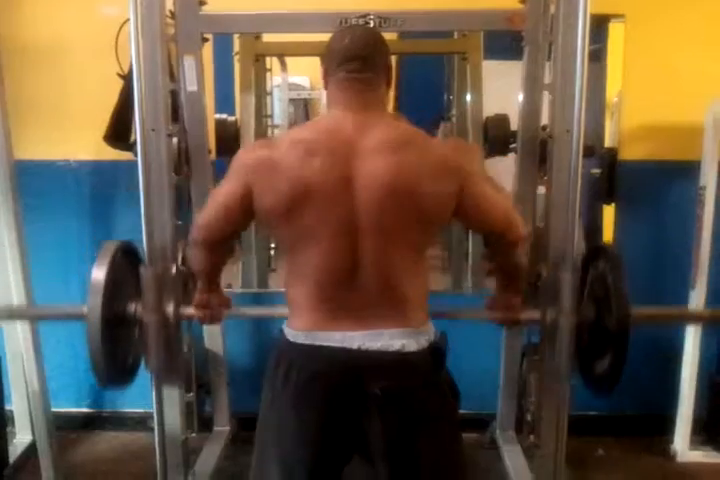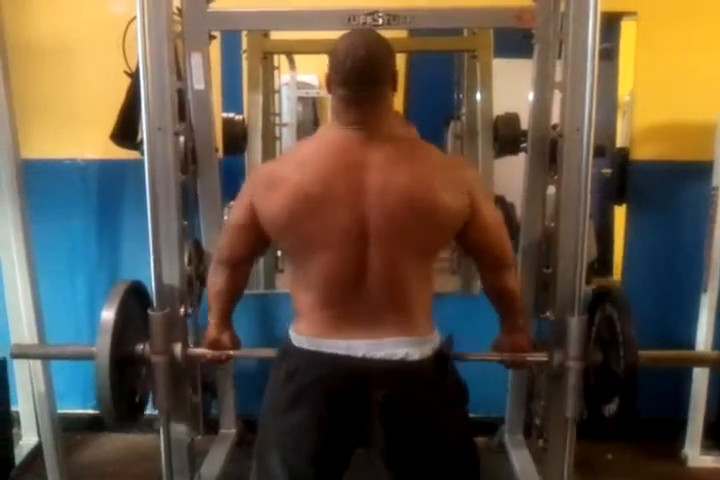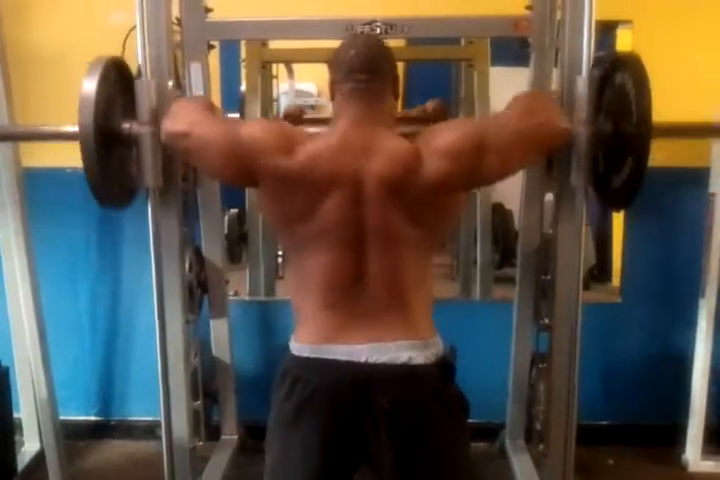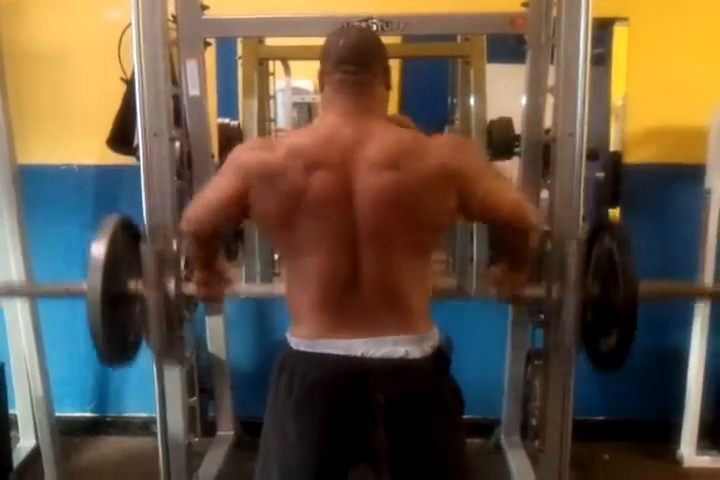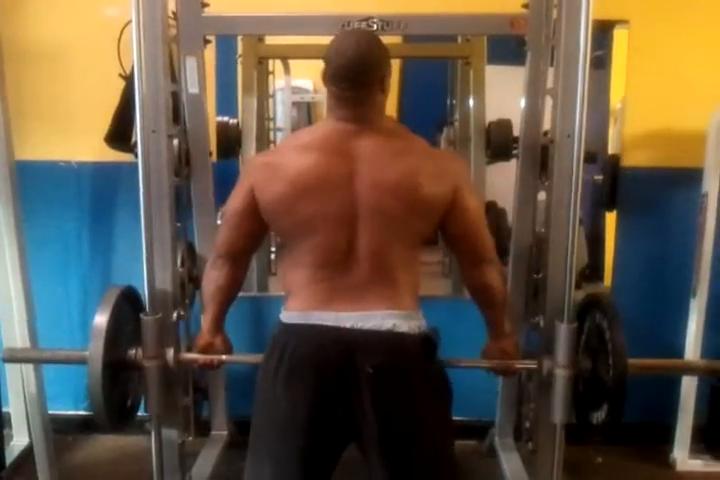
dt=0.7s
person 1, frame 1
left shoulder: (266, 159)
right shoulder: (442, 159)
left elbow: (206, 238)
right elbow: (511, 237)
left wrist: (207, 290)
right wrist: (509, 291)
left hip: (308, 360)
right hip: (404, 361)
person 1, frame 2
left shoulder: (274, 176)
right shoulder: (450, 176)
left elbow: (229, 261)
right elbow: (500, 266)
left wrist: (218, 324)
right wrist: (514, 329)
left hip: (313, 367)
right hip: (409, 368)
person 1, frame 3
left shoulder: (282, 159)
right shoulder: (438, 160)
left elbow: (179, 125)
right elbow: (548, 121)
left wrist: (197, 104)
left hip: (315, 373)
right hip: (412, 373)
person 1, frame 4
left shoulder: (263, 162)
right shoulder: (441, 160)
left elbow: (195, 227)
right elbow: (522, 220)
left wrist: (206, 269)
right wrist: (515, 268)
left hip: (312, 368)
right hip: (407, 368)
person 1, frame 5
left shoulder: (271, 164)
right shoulder: (437, 167)
left elbow: (227, 257)
right elbow: (481, 263)
left wrist: (211, 327)
right wrist: (500, 333)
left hip: (303, 345)
right hip: (396, 348)
